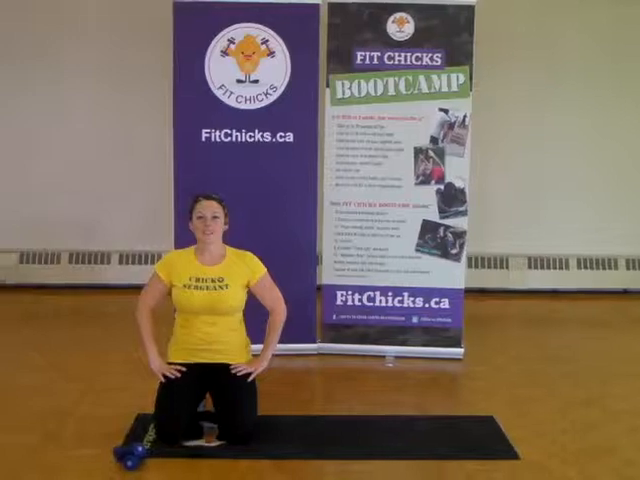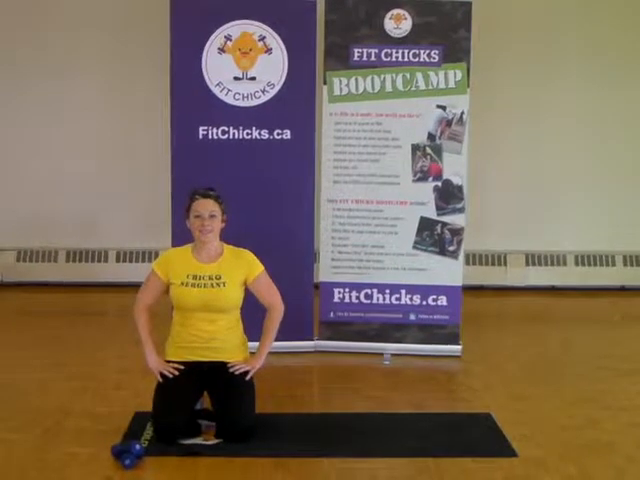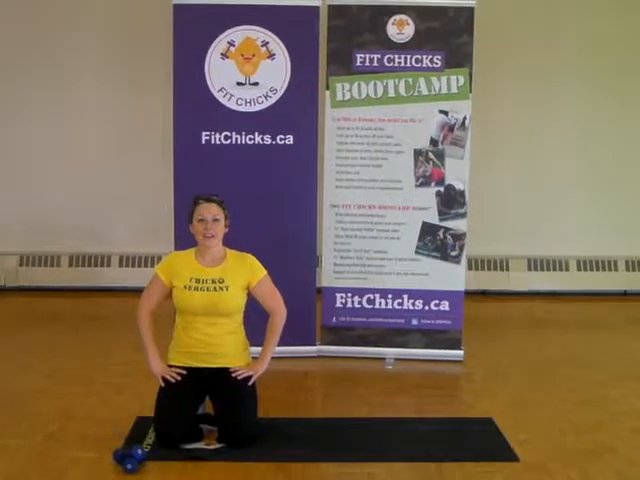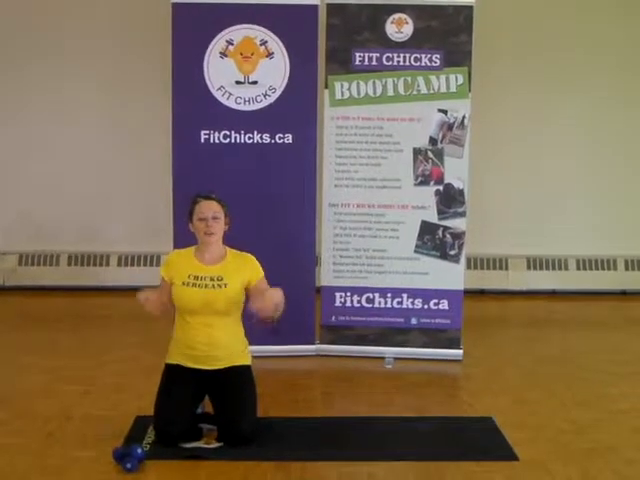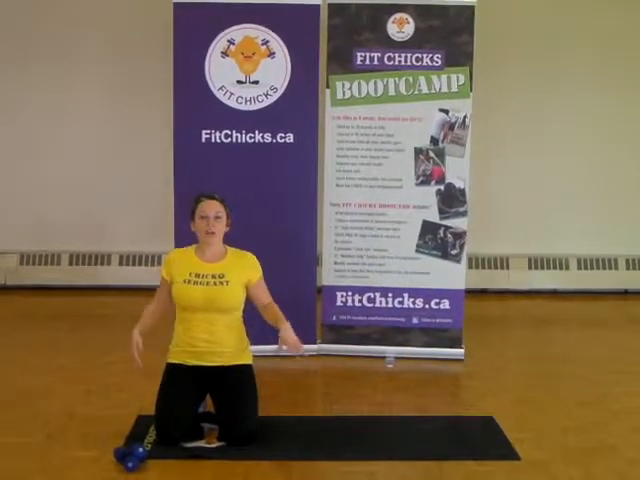
dt=1s
person 1, frame 1
left shoulder: (246, 262)
right shoulder: (173, 262)
left elbow: (278, 308)
right elbow: (144, 306)
left wrist: (264, 357)
right wrist: (154, 357)
left hip: (232, 359)
right hip: (184, 358)
left knee: (240, 433)
right knee: (168, 432)
left ankle: (220, 402)
right ankle: (194, 409)
person 1, frame 2
left shoulder: (243, 259)
right shoulder: (171, 260)
left elbow: (275, 306)
right elbow: (141, 305)
left wrist: (260, 356)
right wrist: (151, 355)
left hip: (230, 358)
right hip: (181, 358)
left knee: (239, 431)
right knee: (166, 430)
left ankle: (218, 403)
right ankle: (191, 401)
person 1, frame 3
left shoulder: (246, 264)
right shoulder: (174, 263)
left elbow: (278, 310)
right elbow: (144, 309)
left wrist: (263, 360)
right wrist: (154, 359)
left hip: (232, 364)
right hip: (184, 363)
left knee: (241, 436)
right knee: (169, 435)
left ankle: (219, 405)
right ankle: (194, 406)
person 1, frame 4
left shoulder: (246, 263)
right shoulder: (175, 261)
left elbow: (269, 310)
right elbow: (164, 307)
left wrist: (276, 298)
right wrist: (147, 299)
left hip: (231, 362)
right hip: (183, 361)
left knee: (240, 434)
right knee: (168, 433)
left ankle: (217, 413)
right ankle: (195, 414)
person 1, frame 5
left shoulder: (246, 261)
right shoulder: (175, 260)
left elbow: (265, 304)
right elbow: (161, 302)
left wrist: (284, 326)
right wrist: (139, 329)
left hip: (233, 360)
right hip: (184, 359)
left knee: (243, 433)
right knee: (168, 433)
left ankle: (218, 410)
right ankle: (195, 407)
